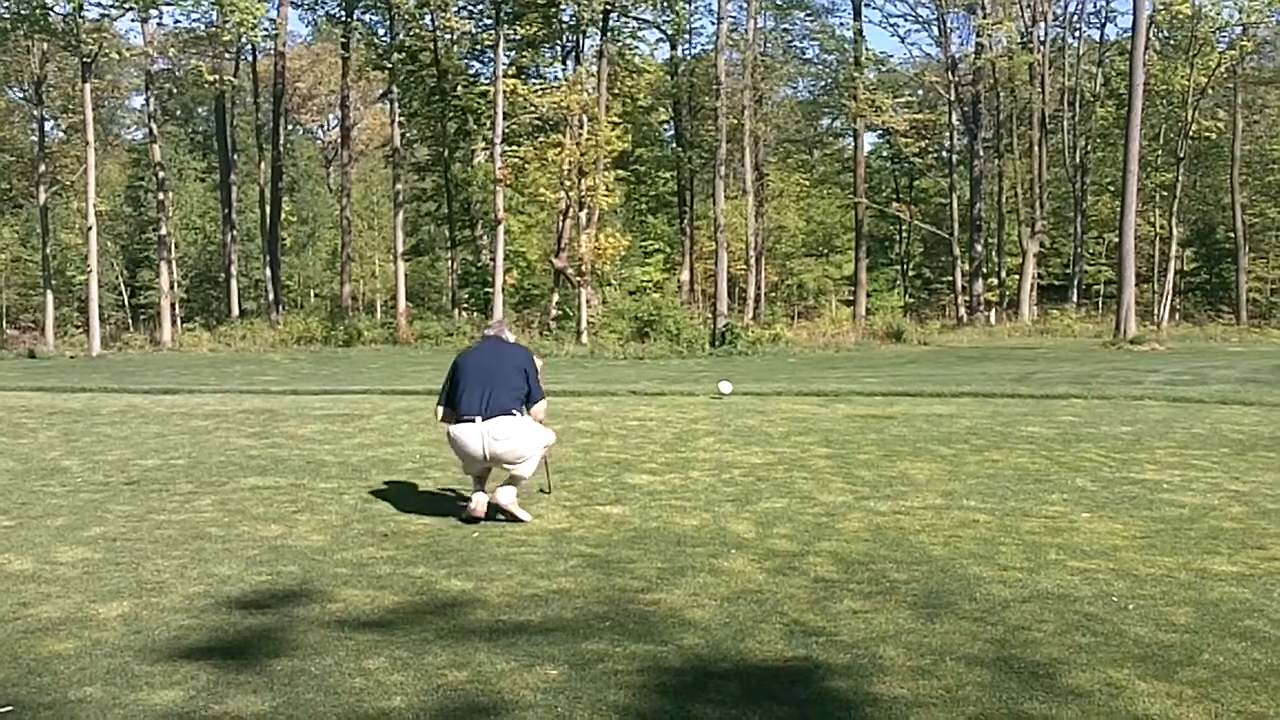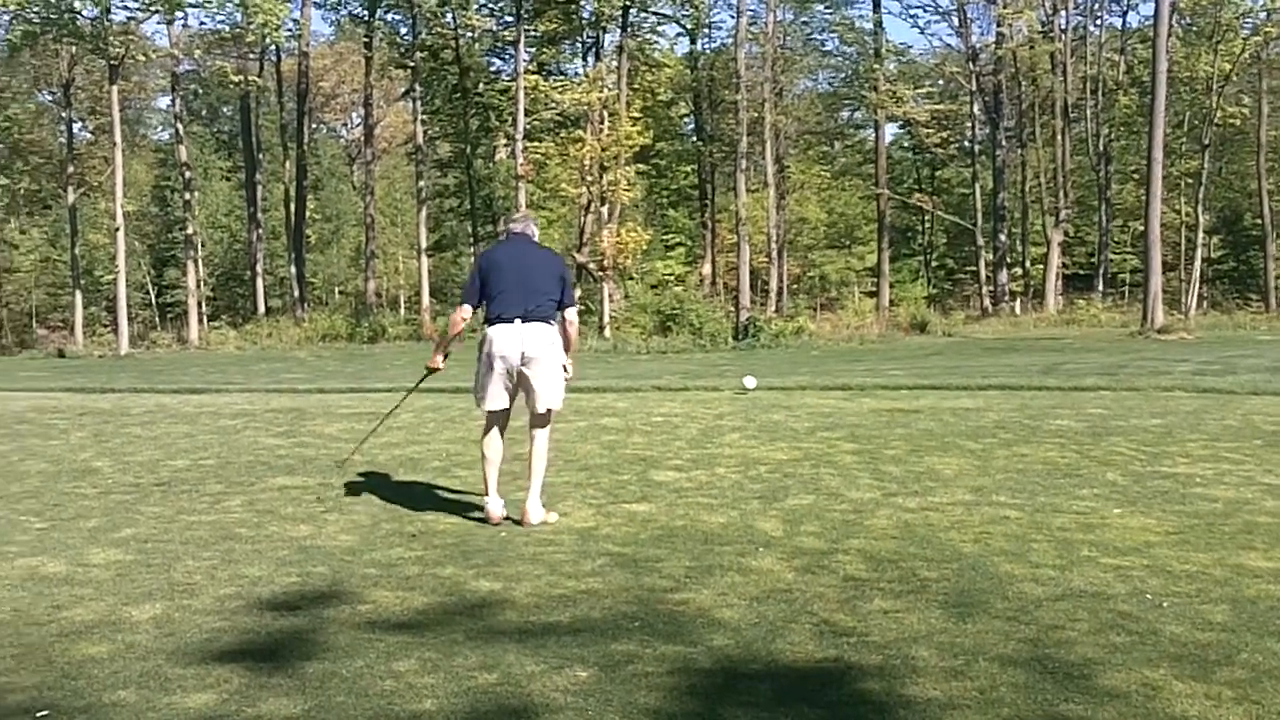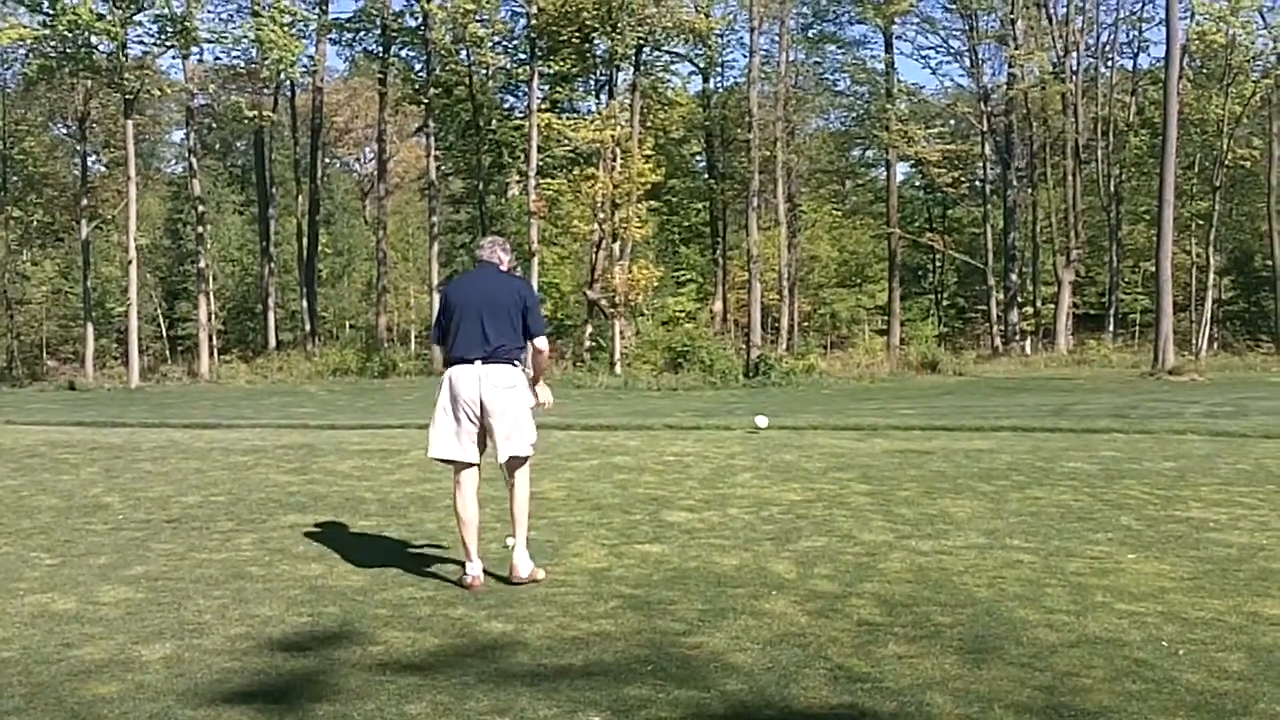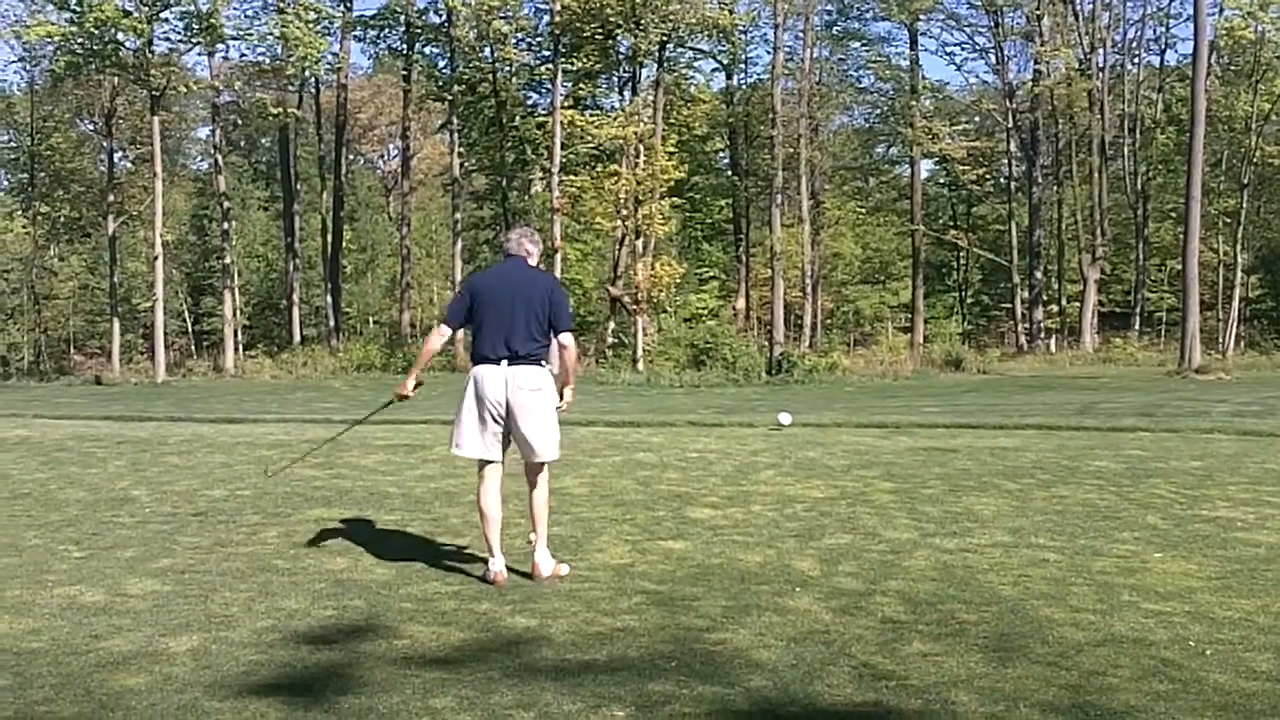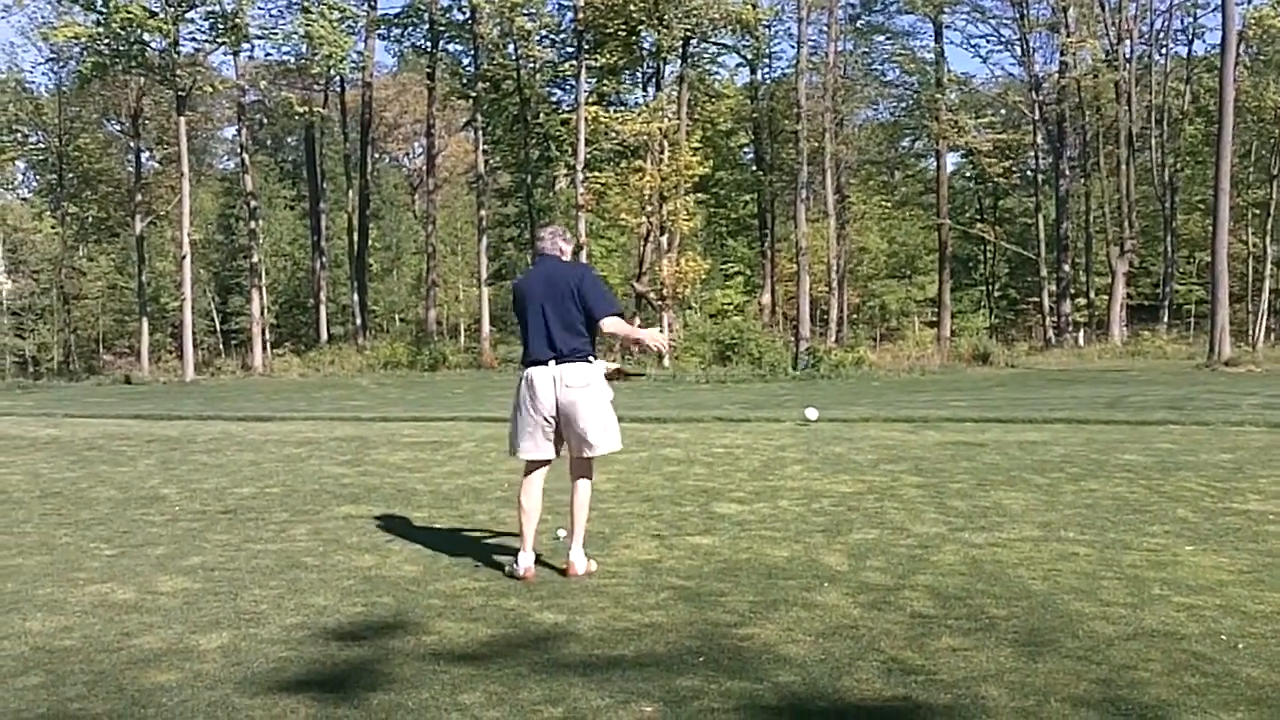
dt=1s
person 1, frame 1
left shoulder: (464, 356)
right shoulder: (520, 353)
left elbow: (442, 414)
right elbow: (538, 414)
right wrist: (536, 375)
left hip: (465, 437)
right hip: (505, 436)
right knee: (546, 436)
left ankle: (478, 497)
right ankle: (507, 492)
person 1, frame 2
left shoulder: (489, 256)
right shoulder: (552, 259)
left elbow: (463, 313)
right elbow: (570, 318)
left wrist: (440, 351)
right wrist: (567, 357)
left hip: (500, 338)
right hip: (541, 339)
left knee: (494, 423)
right knee: (541, 425)
left ankle: (493, 502)
right ankle: (533, 505)
person 1, frame 3
left shoulder: (452, 288)
right shoulder: (520, 287)
right elbow: (540, 345)
right wrist: (538, 383)
left hip: (460, 379)
right hip: (504, 378)
left knee: (465, 478)
right knee: (518, 471)
left ankle: (472, 567)
right ankle: (520, 557)
person 1, frame 4
left shoulder: (478, 281)
right shoulder: (548, 284)
left elbow: (441, 333)
right elbow: (566, 342)
left wrist: (412, 377)
right wrist: (567, 384)
left hip: (486, 378)
right hip: (527, 380)
left knee: (490, 474)
right knee: (537, 472)
left ankle: (497, 562)
right ankle: (543, 558)
person 1, frame 5
left shoulder: (522, 286)
right shoulder: (579, 274)
right elbow: (608, 324)
right wrist: (642, 335)
left hip: (537, 379)
right hip: (579, 376)
left knee: (534, 472)
right knee: (582, 470)
left ankle: (525, 558)
right ankle: (576, 555)
